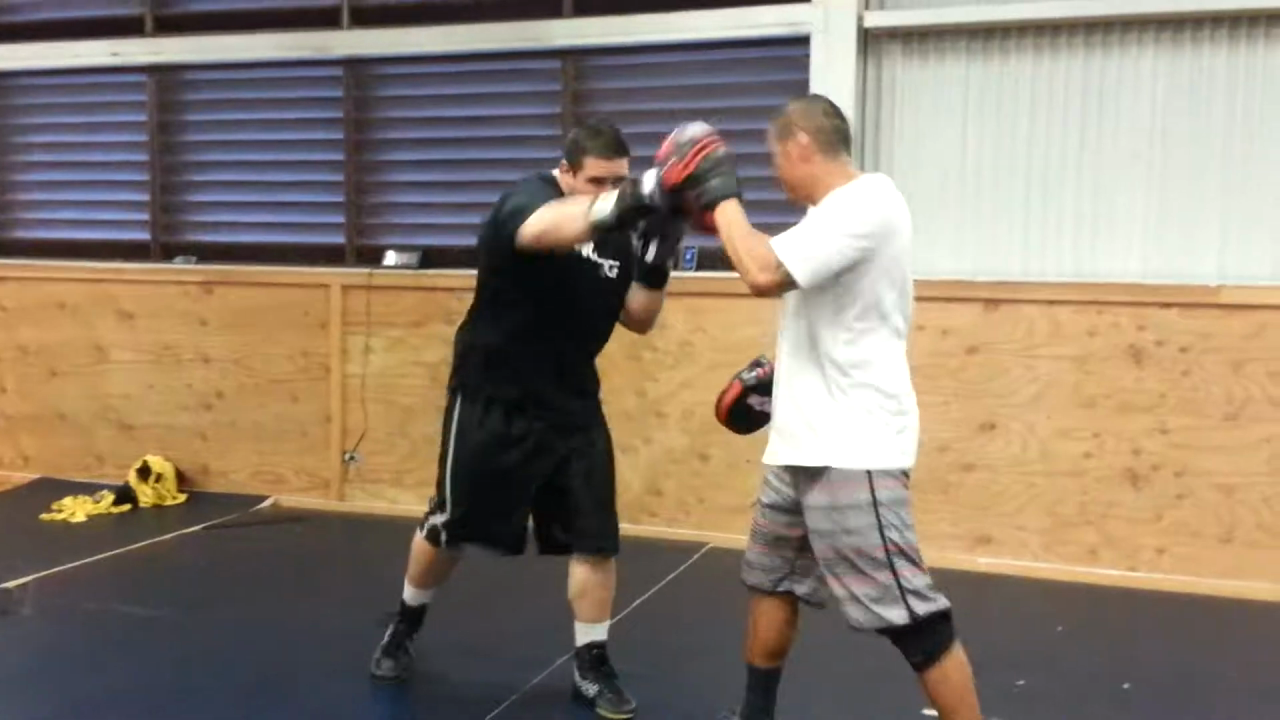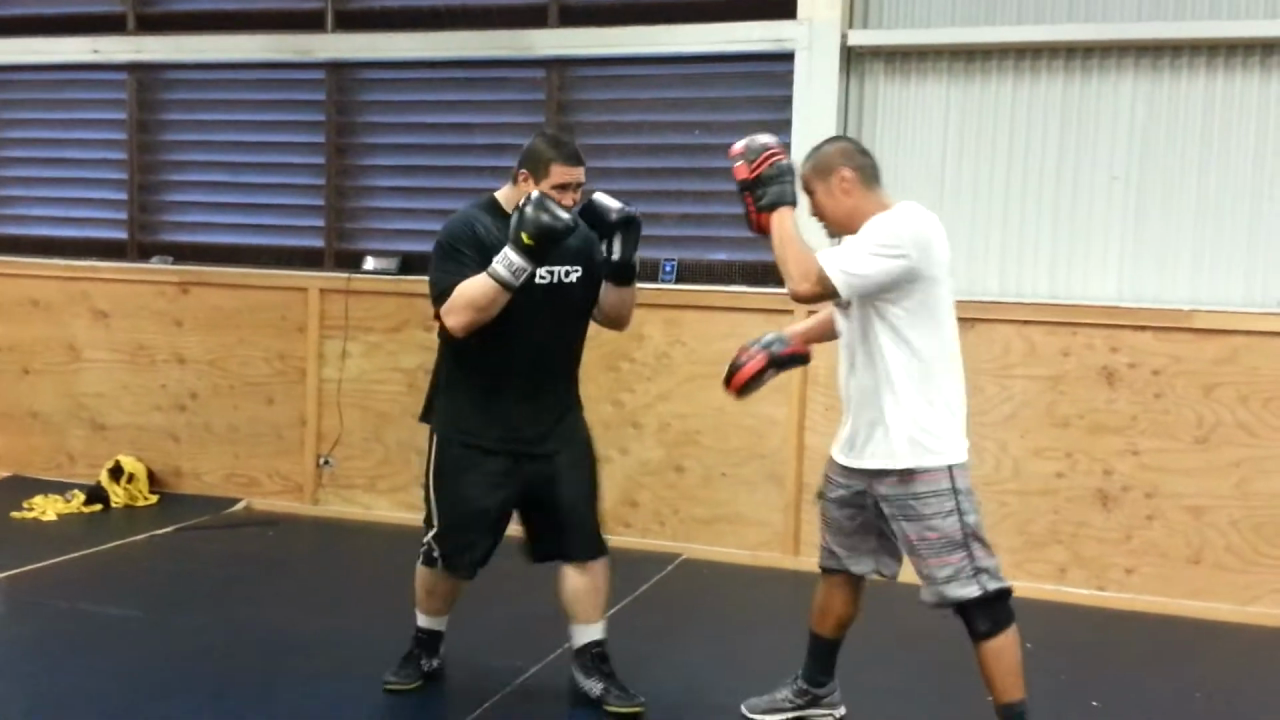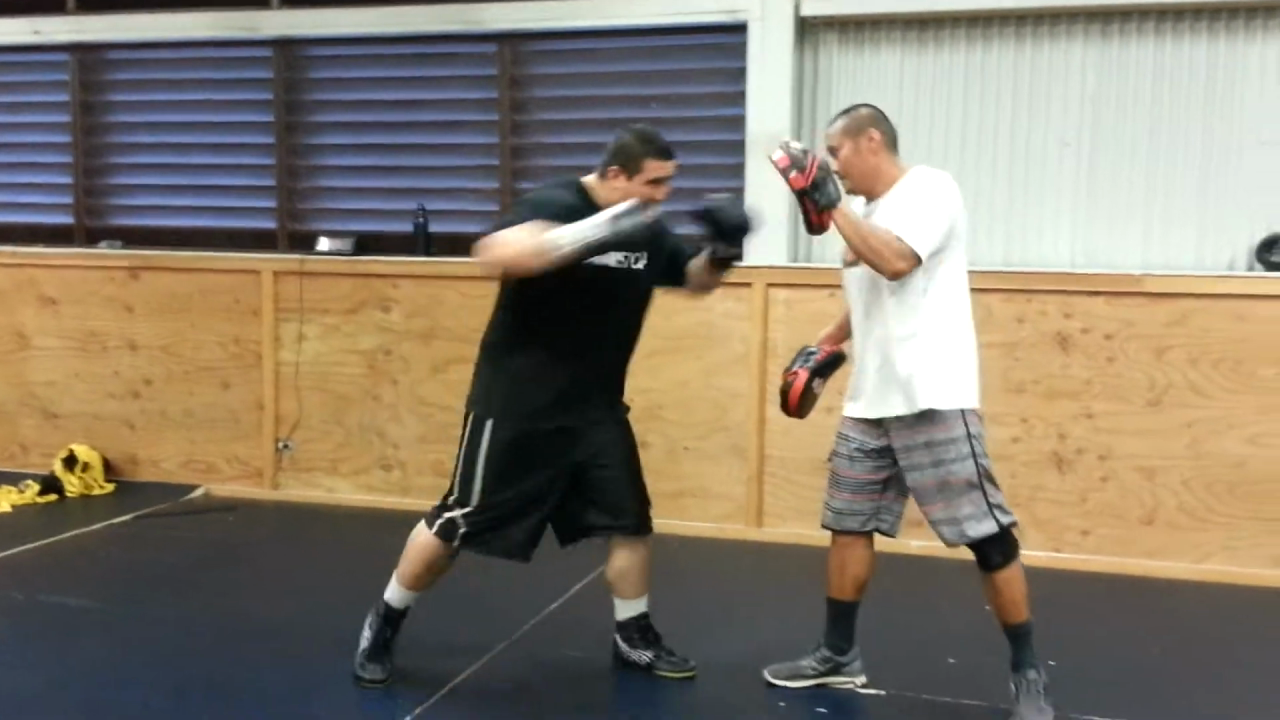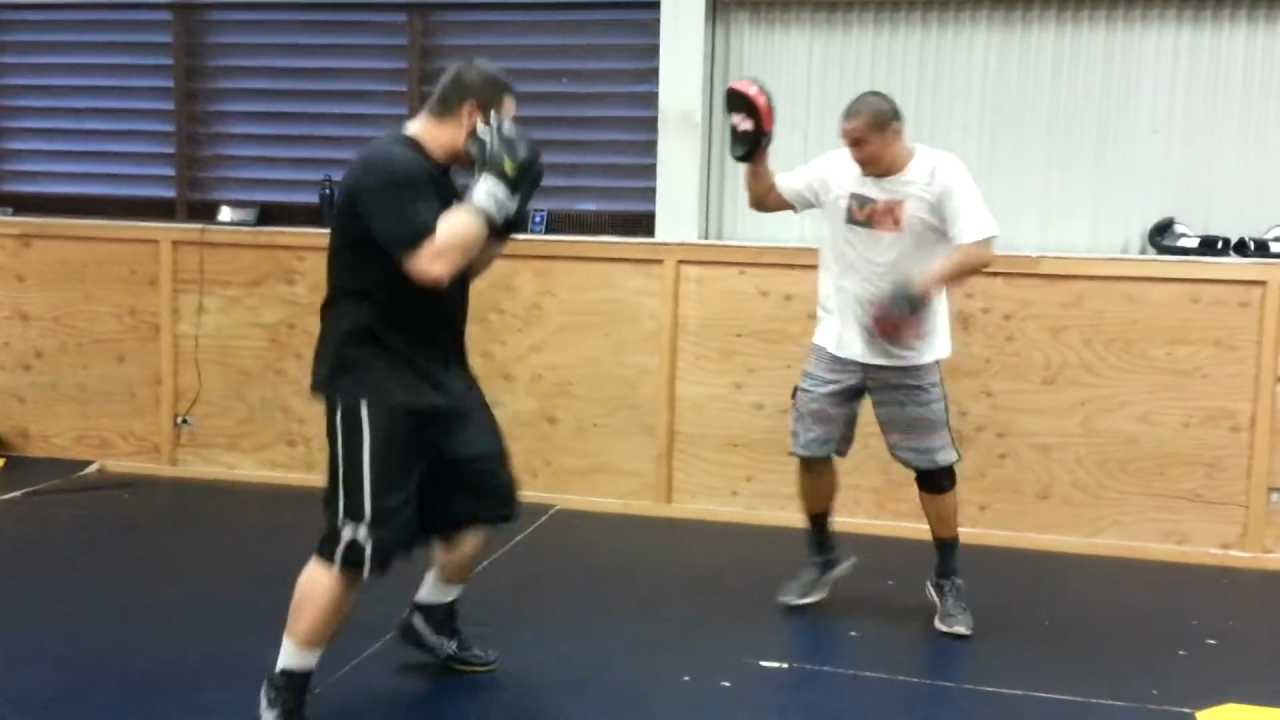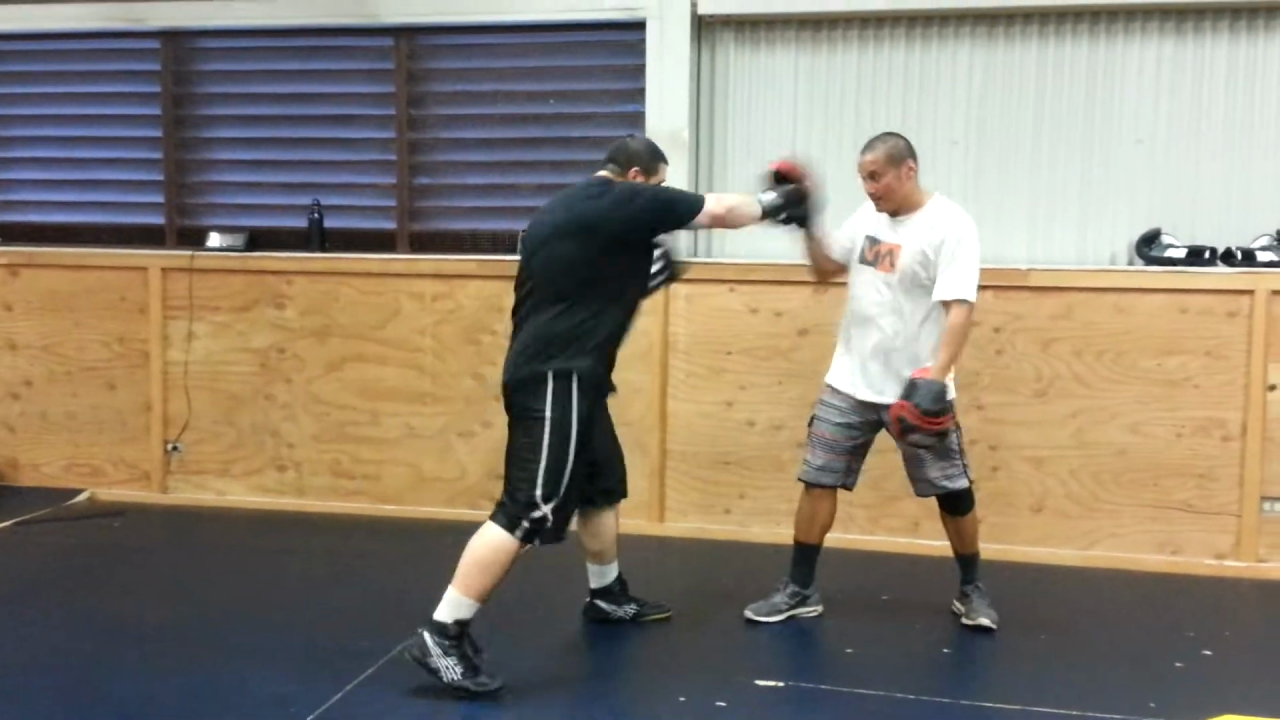
dt=1s
person 1, frame 1
left shoulder: (619, 227)
right shoulder: (528, 198)
left elbow: (642, 317)
right elbow: (543, 230)
left wrist: (658, 240)
right wrist: (617, 205)
left hip: (571, 407)
right hip: (492, 401)
left knee: (594, 538)
right knee: (450, 525)
left ankle: (592, 666)
right ankle: (405, 622)
person 1, frame 2
left shoulder: (575, 233)
right shoulder: (466, 233)
left elbow: (617, 317)
right elbow: (460, 318)
left wrist: (620, 251)
right wrist: (522, 247)
left hip: (555, 422)
right hip: (472, 427)
left knee: (582, 543)
right knee: (449, 551)
left ankle: (592, 665)
right ankle: (425, 648)
person 1, frame 3
left shoulder: (649, 227)
right shoulder: (553, 207)
left elbow: (699, 279)
right elbow: (498, 253)
left wrist: (724, 244)
right wrist: (598, 230)
left hip: (590, 402)
right hip: (516, 400)
left knee: (626, 520)
right knee: (462, 522)
left ankle: (635, 637)
right ankle: (384, 623)
person 1, frame 4
left shoulder: (436, 171)
right shoulder: (388, 168)
left elbow: (466, 260)
right elbow: (434, 264)
left wrist: (506, 200)
right wrist: (496, 185)
left hip: (440, 374)
right hip: (375, 382)
left knee: (482, 501)
right knee: (358, 541)
left ankle: (429, 618)
person 1, frame 5
left shoulder: (560, 212)
right shoulder: (618, 203)
right elbow: (715, 211)
left wrist: (644, 276)
right wrist: (771, 202)
left hip: (557, 369)
right hip: (559, 373)
left knee: (601, 484)
right knee: (529, 507)
left ankle: (606, 595)
right ankle: (441, 633)
person 2, frame 1
left shoulder: (865, 204)
right shoulder: (839, 210)
left elbow: (766, 272)
left wrist: (719, 195)
right wrist: (776, 371)
left hip: (855, 452)
right hip: (805, 444)
left knee: (905, 615)
right knee: (769, 581)
person 2, frame 2
left shoulder: (905, 230)
right shoulder: (865, 240)
left elbow: (806, 283)
left wrist: (775, 206)
right wrist: (783, 342)
left hip: (920, 453)
right hip: (861, 447)
left knee: (975, 593)
right knee: (841, 564)
person 2, frame 3
left shoulder: (929, 189)
right shoulder: (863, 215)
left elbow: (896, 263)
left wrist: (832, 202)
right wrist: (820, 348)
left hip: (934, 400)
right hip: (869, 402)
left knee: (984, 532)
right knee: (848, 524)
left ankle: (1028, 671)
right ankle: (839, 654)
person 2, frame 4
left shoulder: (942, 174)
right shoulder: (834, 168)
left elbow: (979, 249)
right elbow: (765, 199)
left wrist: (918, 289)
right wrist: (755, 153)
left hip: (909, 354)
right hip: (837, 346)
left knee: (933, 465)
right knee: (811, 451)
left ankle: (946, 582)
right ankle: (823, 556)
person 2, frame 5
left shoulder: (950, 225)
right shoulder: (871, 214)
left elbow: (960, 308)
right elbow: (827, 270)
left wrist: (934, 377)
right wrist: (806, 224)
left hip: (914, 387)
right hip: (849, 383)
left knee: (952, 490)
right knee: (817, 479)
left ankle: (971, 589)
right ankle: (800, 589)
